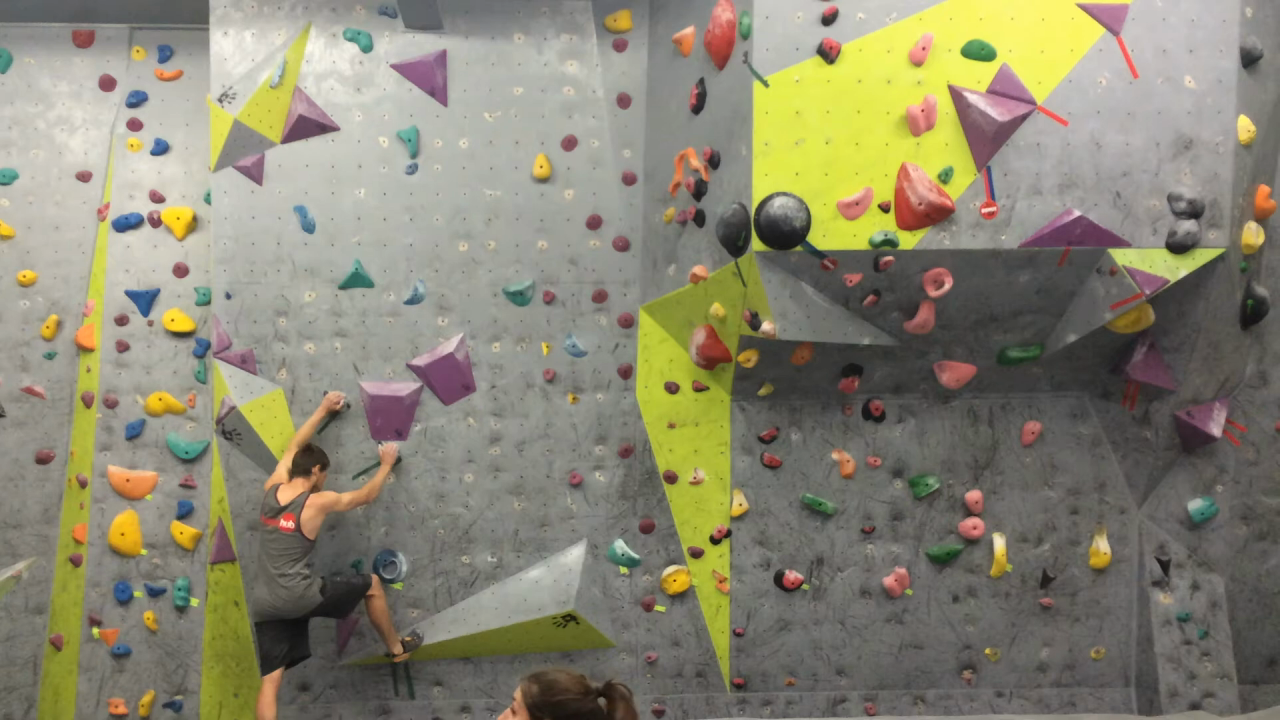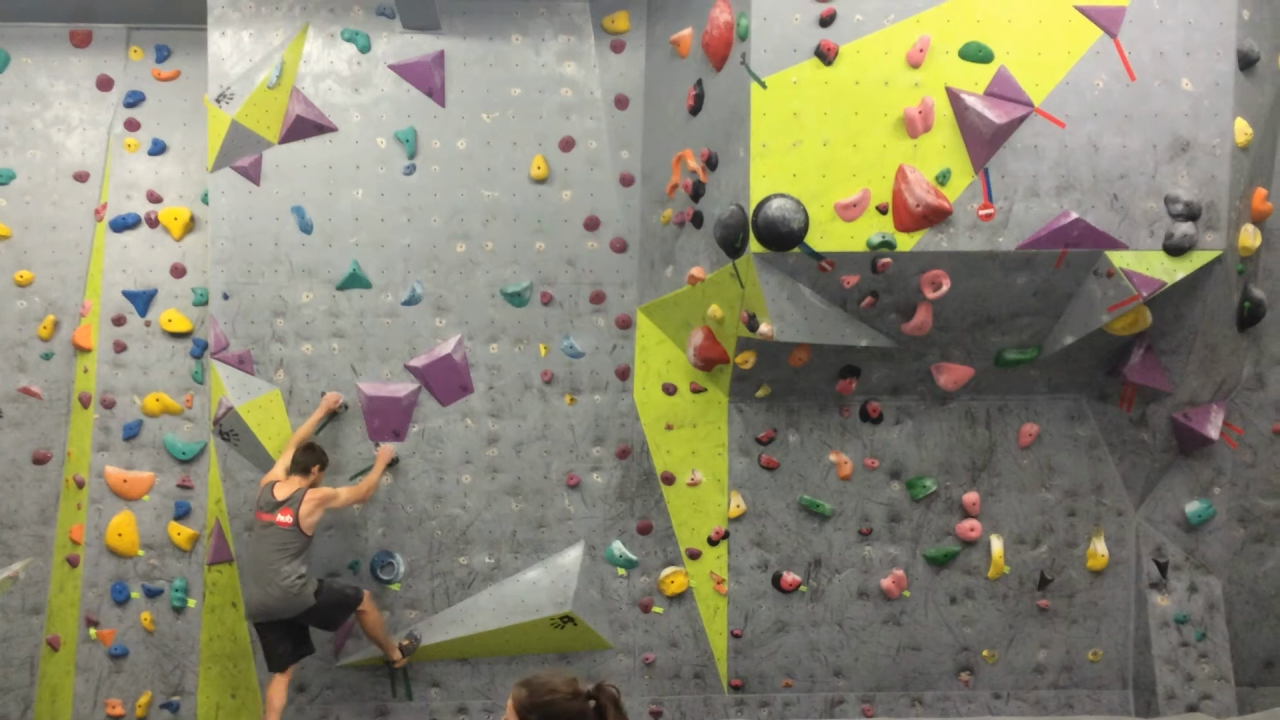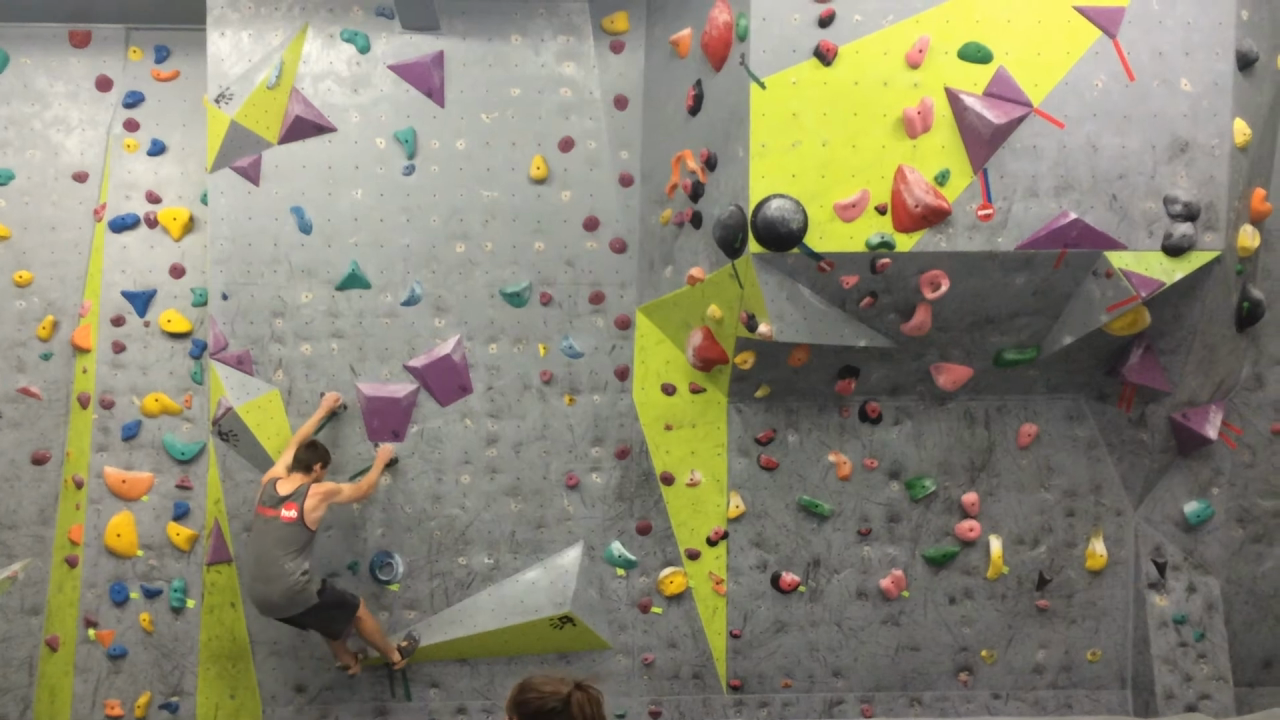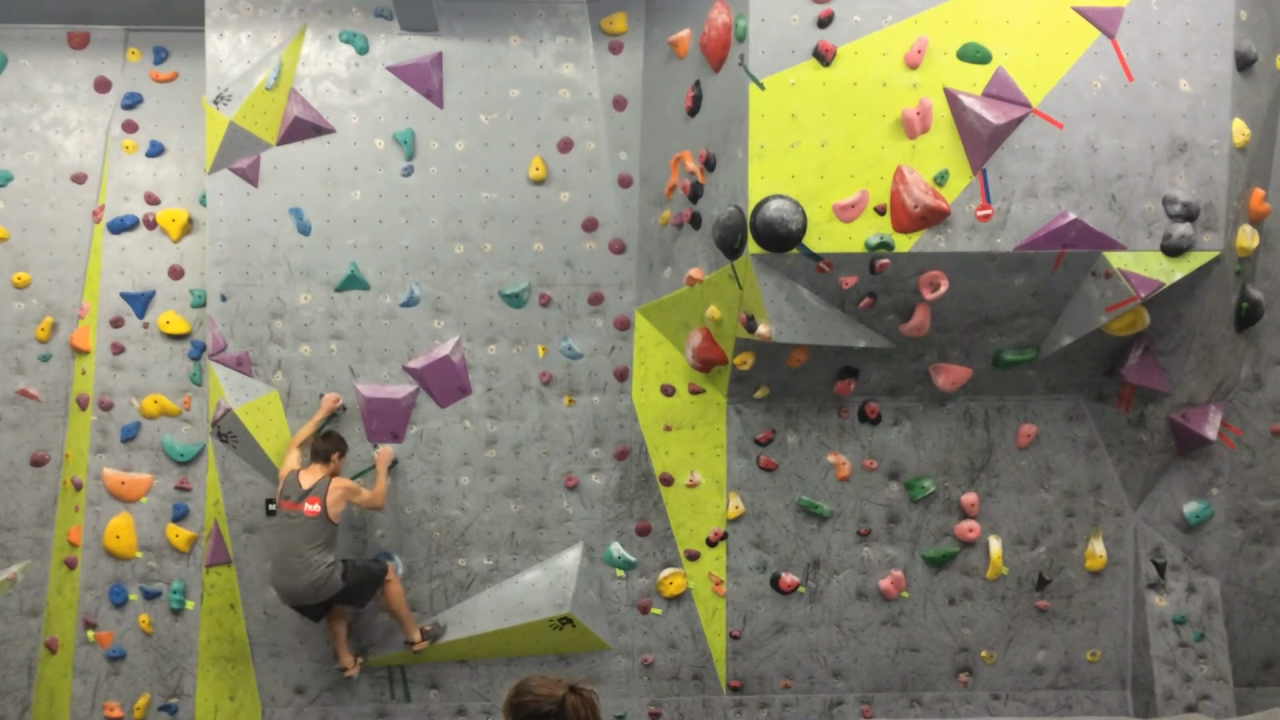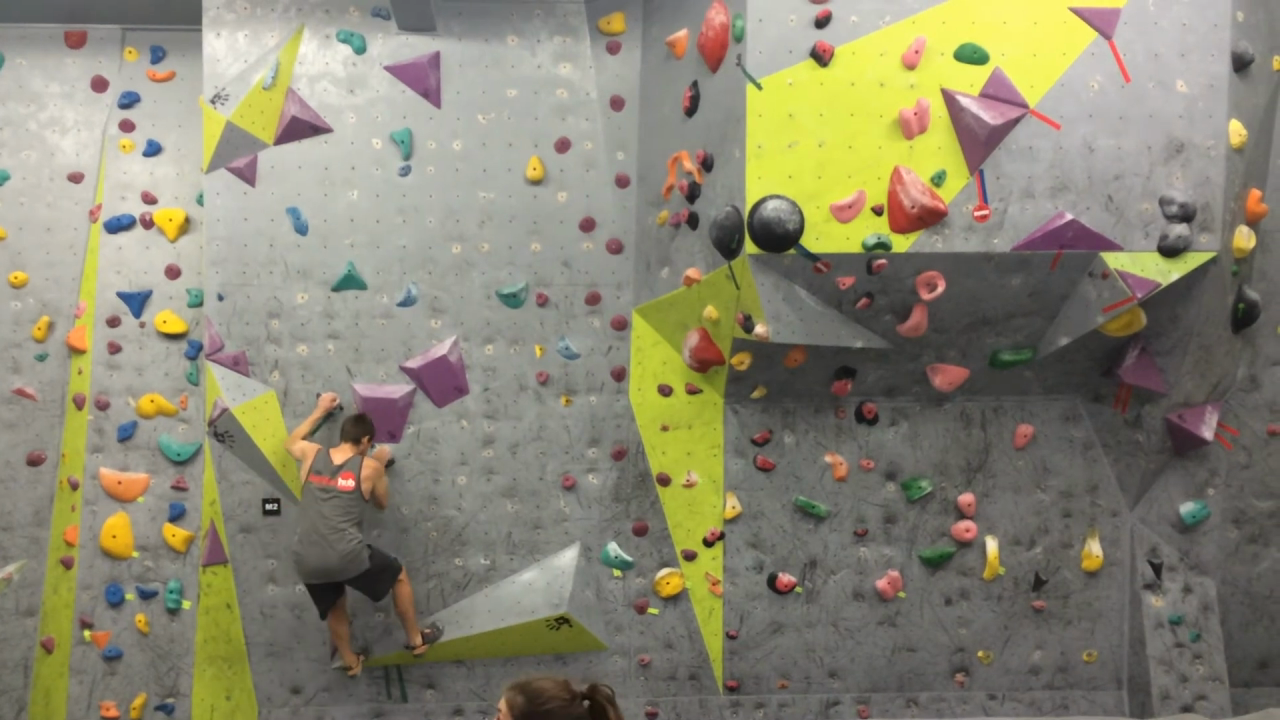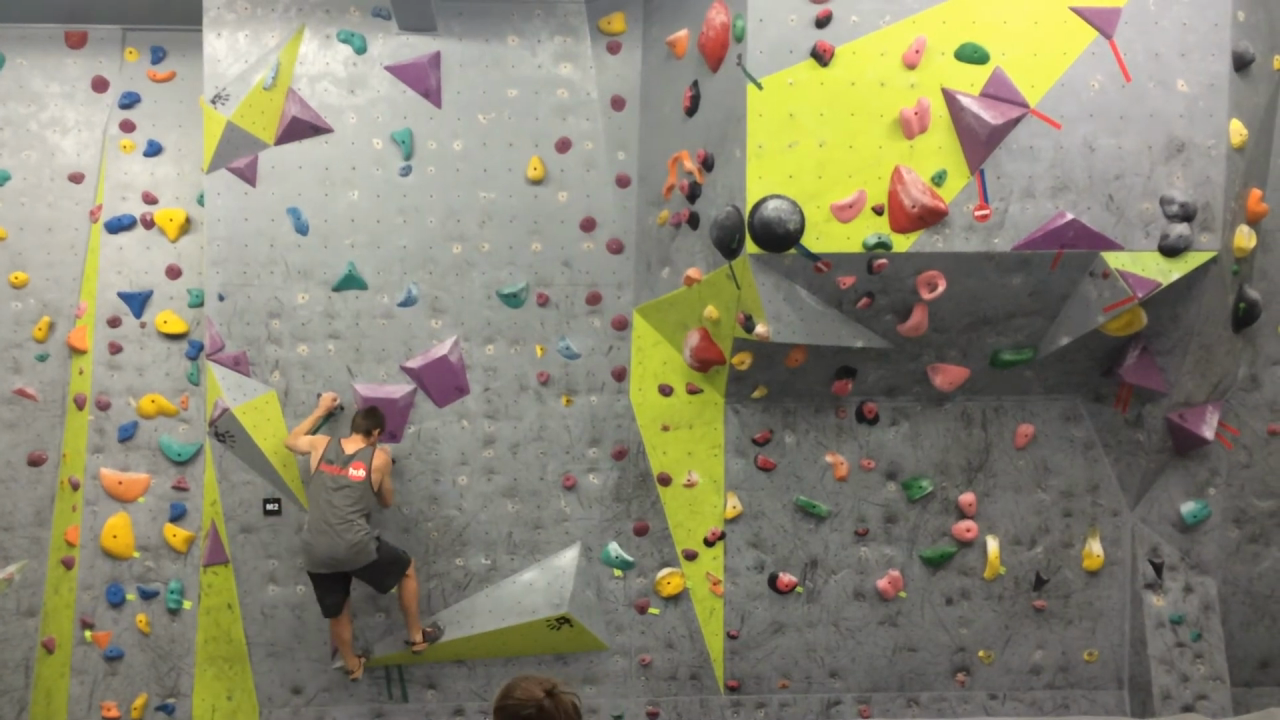
dt=0.5s
person 1, frame 1
left shoulder: (273, 488)
right shoulder: (318, 502)
left elbow: (294, 447)
right elbow: (366, 496)
left wrist: (323, 410)
right wrist: (387, 463)
left hip: (264, 603)
right hip: (299, 596)
left knee: (271, 679)
right knee: (372, 584)
right ankle: (396, 647)
person 1, frame 2
left shoulder: (267, 485)
right shoulder: (315, 498)
left elbow: (293, 446)
right elbow: (362, 493)
left wrist: (322, 411)
right wrist: (381, 462)
left hip: (256, 603)
right hip: (291, 596)
left knee: (281, 672)
right knee: (362, 601)
right ankle: (395, 653)
person 1, frame 3
left shoulder: (269, 482)
right shoulder: (318, 493)
left elbow: (296, 445)
right elbow: (363, 490)
left wrist: (323, 410)
right wrist: (381, 461)
left hip: (259, 596)
right hip: (291, 593)
left knee: (327, 608)
right knee: (357, 609)
left ankle: (347, 659)
right ankle: (394, 655)
person 1, frame 4
left shoulder: (287, 475)
right shoulder: (339, 488)
left elbow: (295, 445)
right elbow: (378, 502)
left wrist: (323, 413)
right wrist: (382, 466)
left hip: (284, 587)
right hip: (316, 583)
left knee: (336, 601)
right knee: (388, 573)
left ankle: (347, 661)
right ankle: (415, 635)
person 1, frame 5
left shoulder: (312, 454)
right shoulder: (369, 467)
left elbow: (291, 442)
right elbow: (382, 503)
left wrist: (320, 411)
left hip: (307, 562)
right hip: (347, 557)
left knee: (334, 606)
right knee: (398, 575)
left ankle: (350, 662)
right ankle: (416, 639)
person 1, frame 6
left shoulder: (321, 445)
right shoulder: (379, 458)
left elbow: (291, 440)
right elbow: (386, 501)
left wrist: (321, 411)
left hip: (316, 552)
right hip: (355, 547)
left knee: (337, 612)
right knee: (407, 570)
left ankle: (352, 665)
right ankle: (416, 636)
